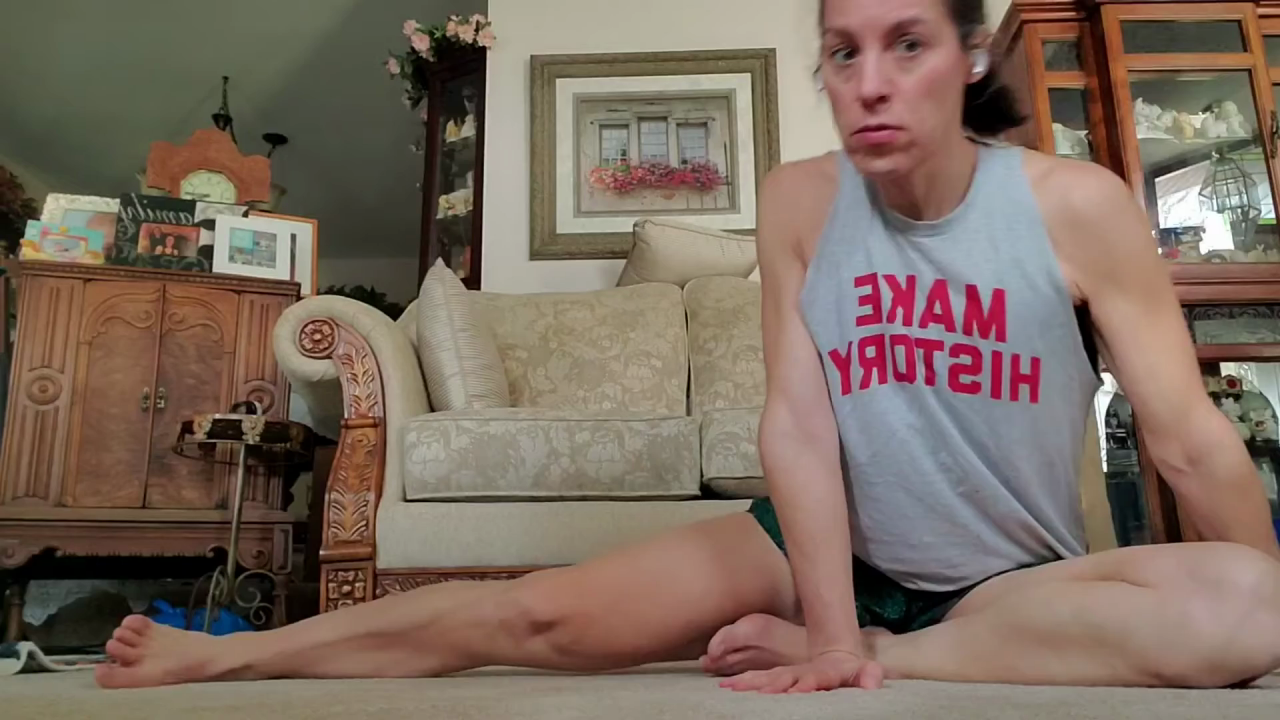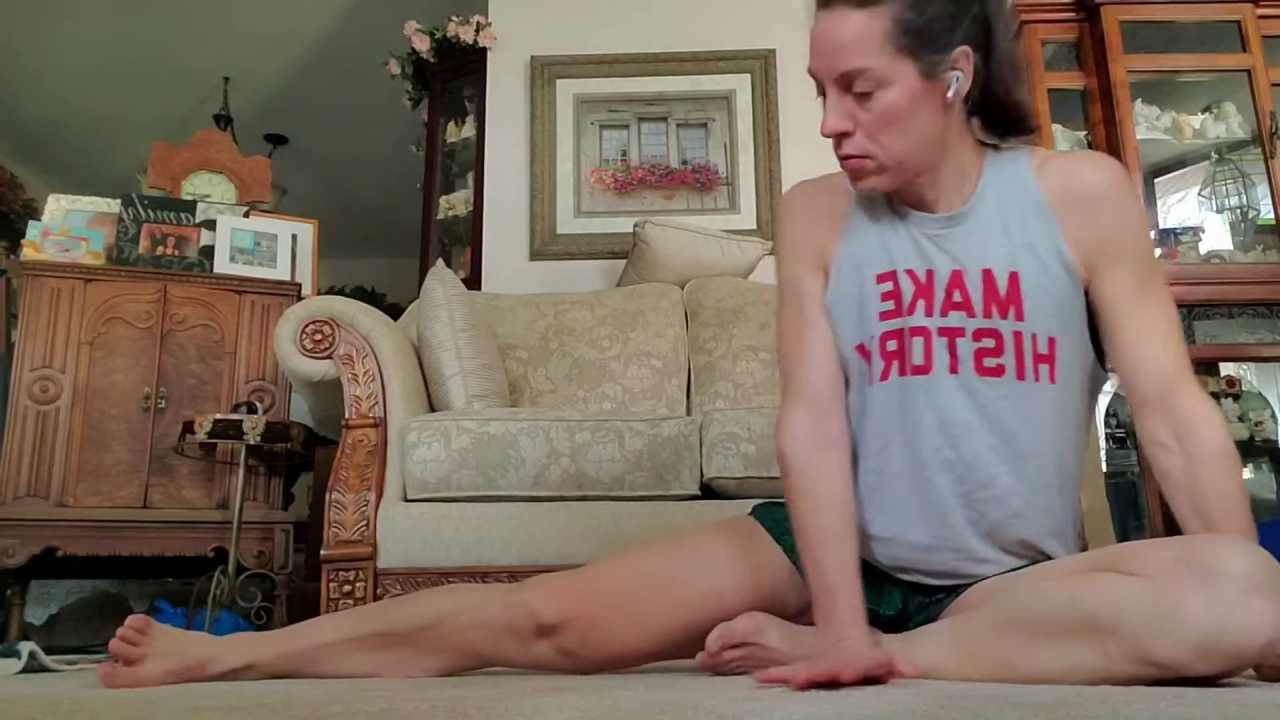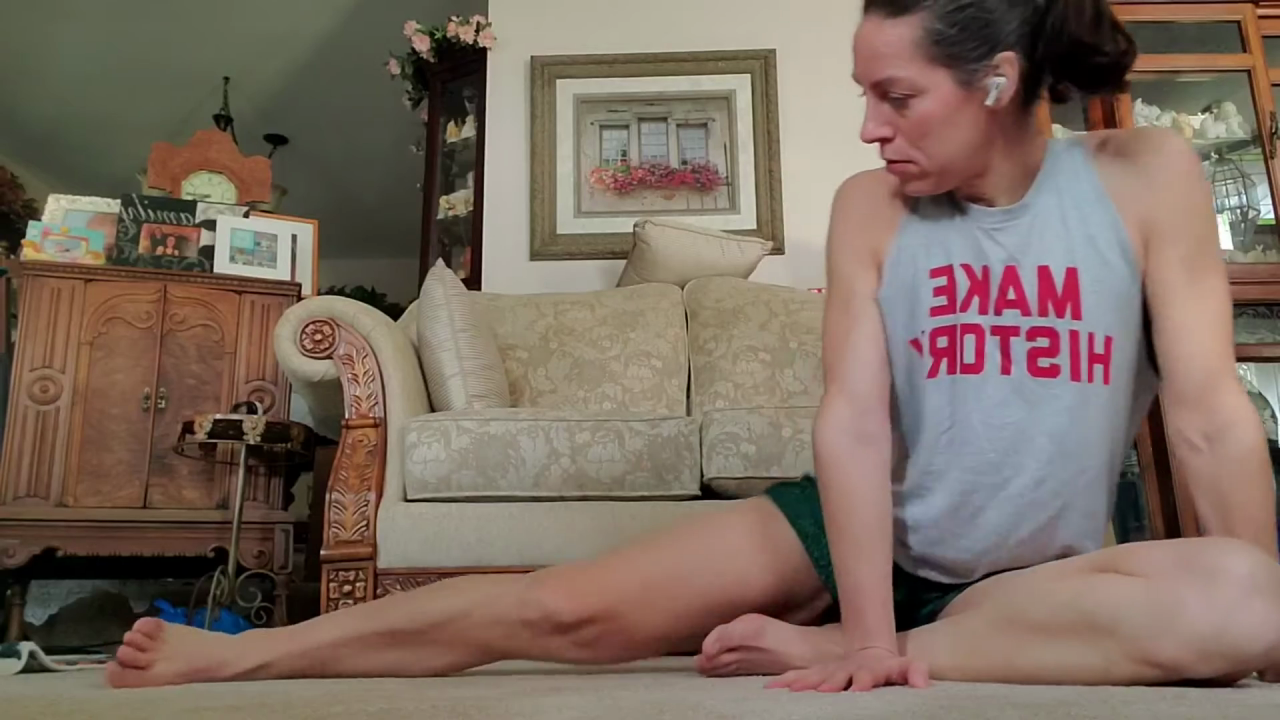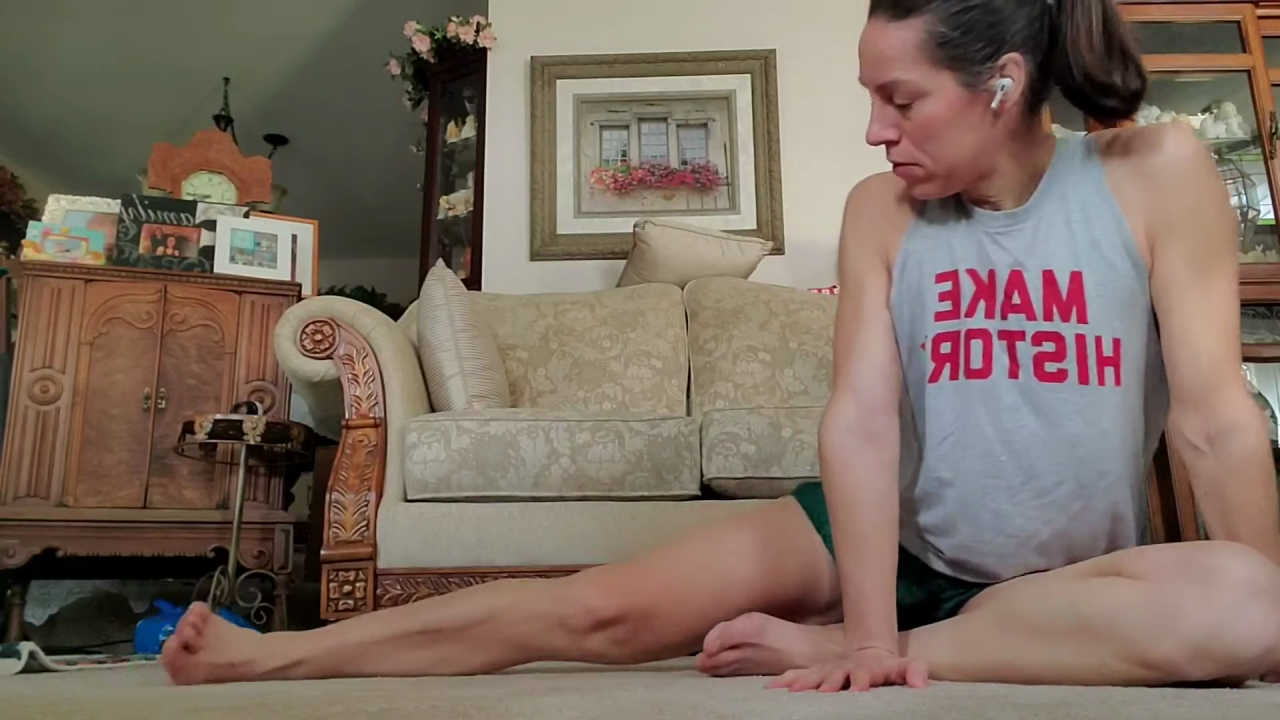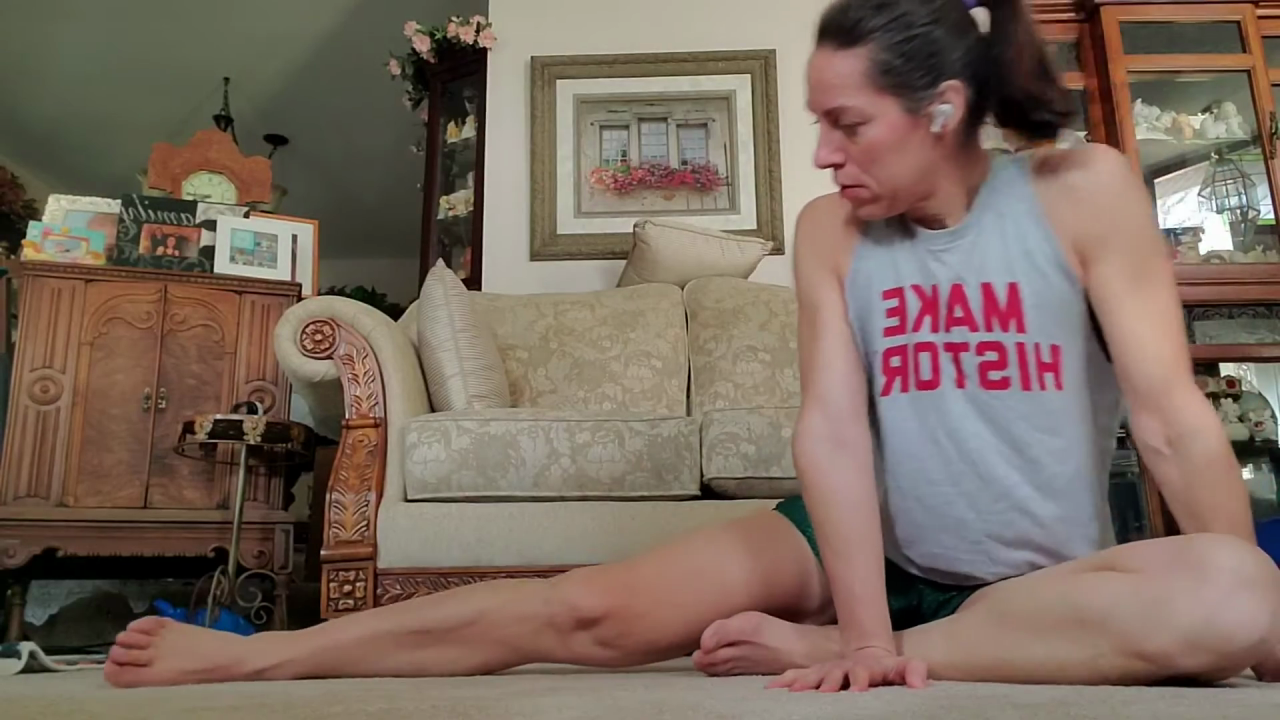
dt=0.3s
person 1, frame 1
left shoulder: (1078, 207)
right shoulder: (796, 200)
right elbow: (795, 425)
right wrist: (833, 629)
left hip: (1014, 580)
right hip: (839, 544)
right knee: (547, 612)
left ankle: (884, 658)
right ankle: (219, 655)
person 1, frame 2
left shoulder: (1083, 193)
right shoulder: (814, 214)
left elbow: (1176, 418)
right elbow: (812, 424)
right wrist: (848, 622)
left hip: (1014, 579)
right hip: (842, 545)
right knee: (548, 618)
left ankle: (813, 657)
right ankle: (223, 655)
person 1, frame 3
left shoulder: (1149, 177)
right shoulder: (870, 208)
right elbow: (853, 419)
right wrist: (864, 628)
left hip: (1025, 578)
right hip: (856, 528)
right knee: (571, 607)
left ankle: (807, 653)
right ankle: (236, 653)
person 1, frame 4
left shoulder: (1159, 173)
right shoulder: (881, 211)
right elbow: (861, 418)
right wrist: (872, 629)
left hip: (1051, 584)
right hip: (887, 530)
right knee: (605, 609)
left ankle: (819, 648)
right ankle: (273, 655)
person 1, frame 5
left shoulder: (1085, 190)
right shoulder: (830, 231)
left elbow: (1172, 418)
right elbow: (830, 432)
right wrist: (867, 631)
left hip: (1035, 587)
right hip: (866, 544)
right knee: (586, 611)
left ankle: (812, 652)
right ankle: (249, 656)
